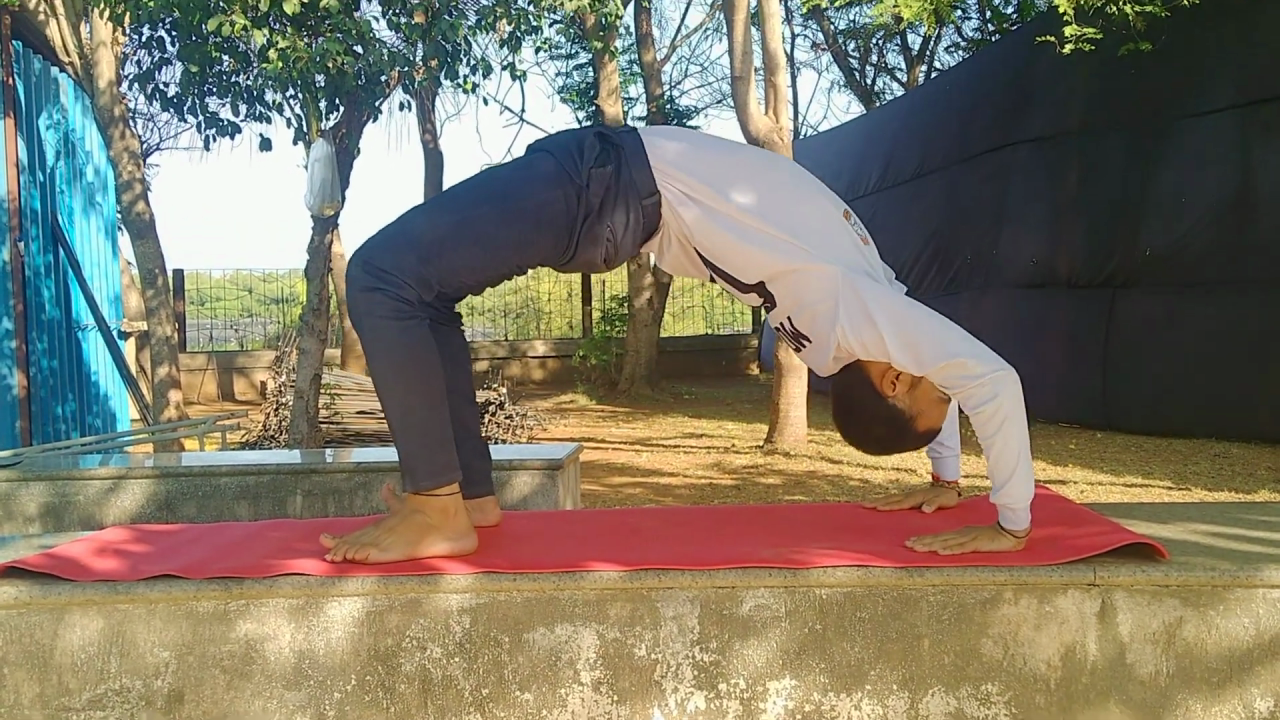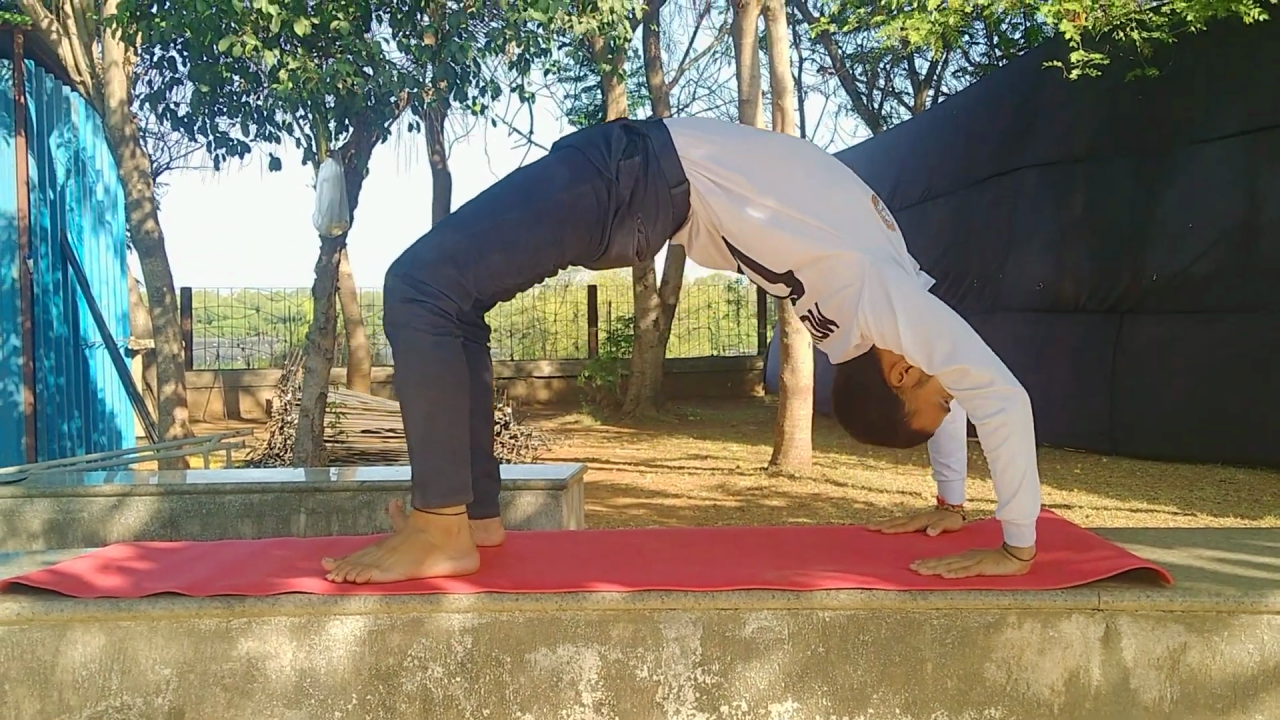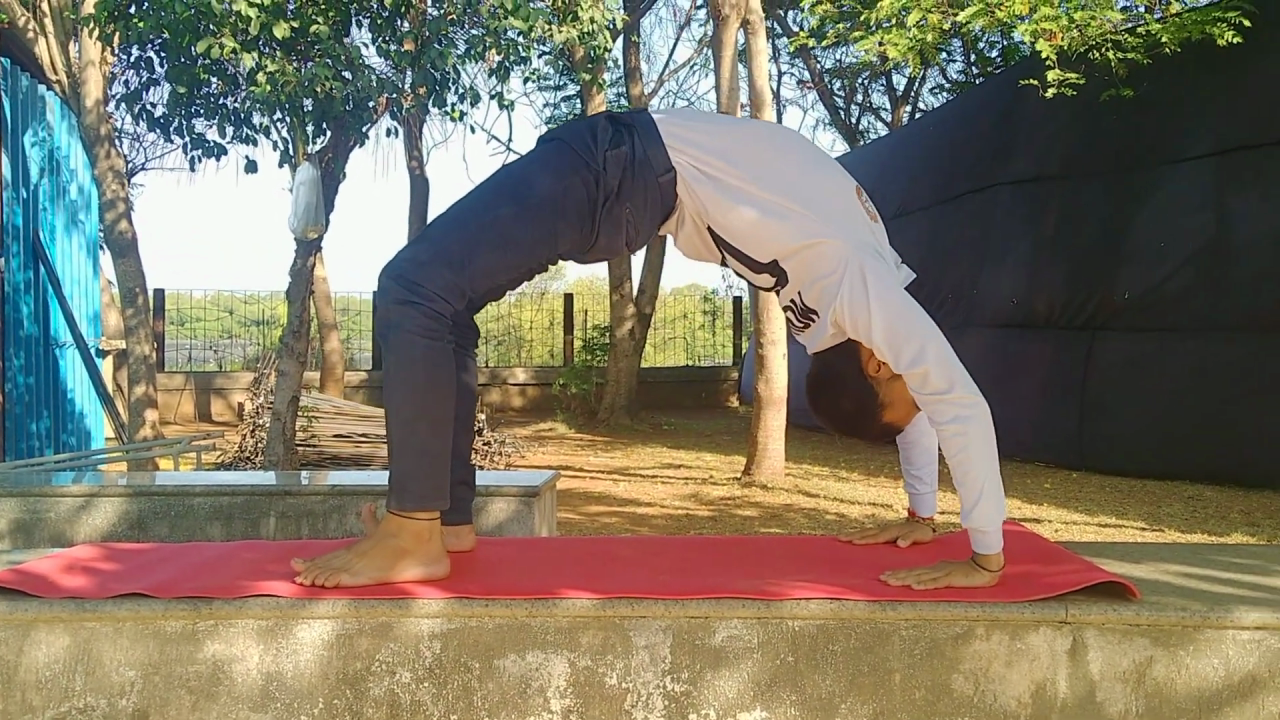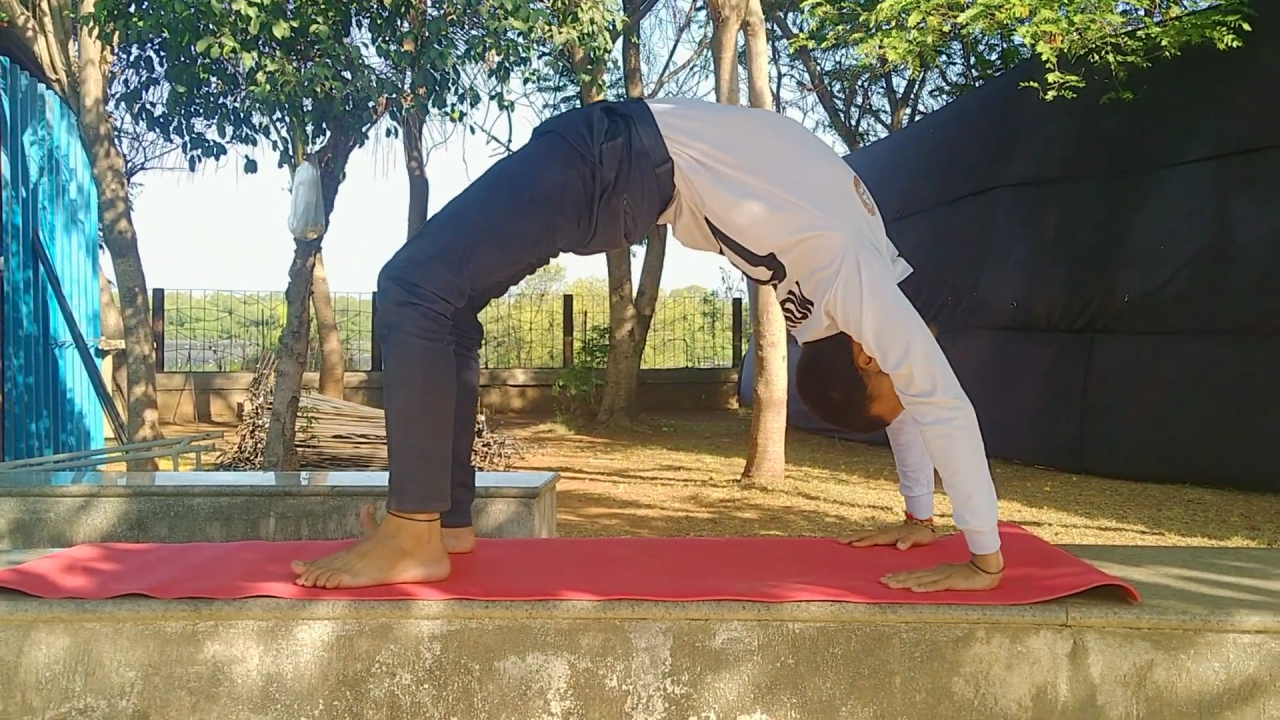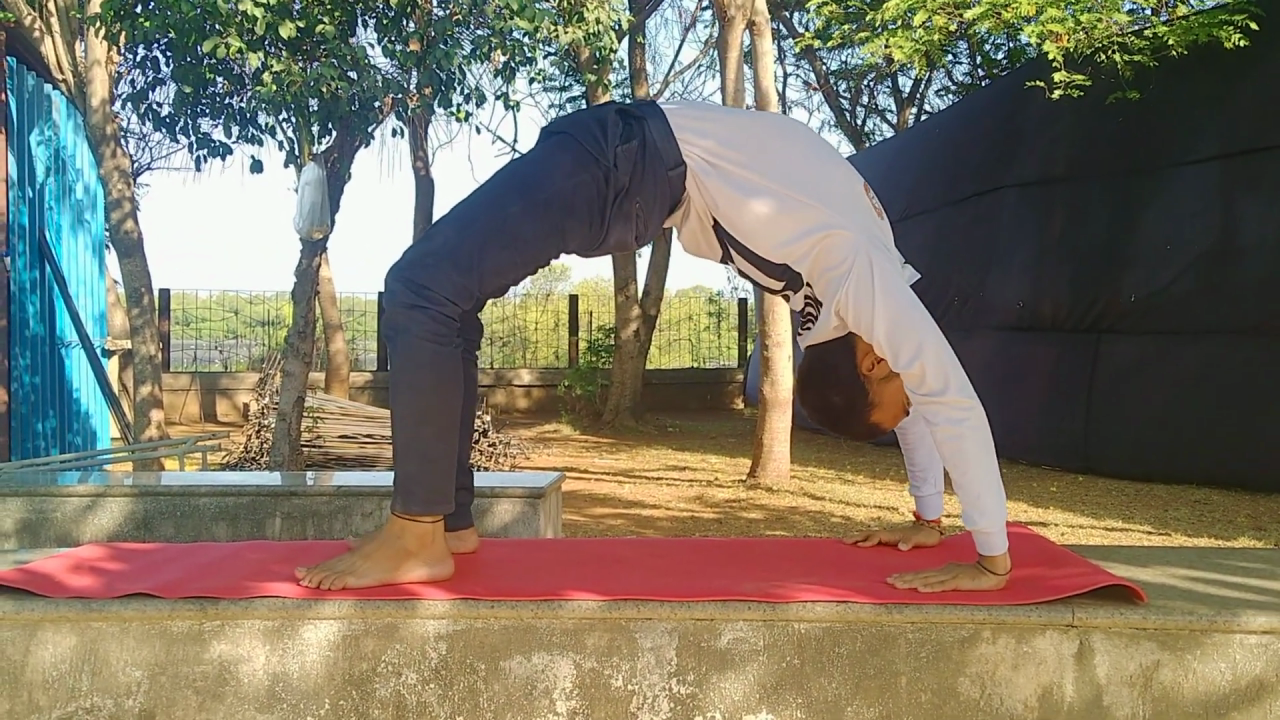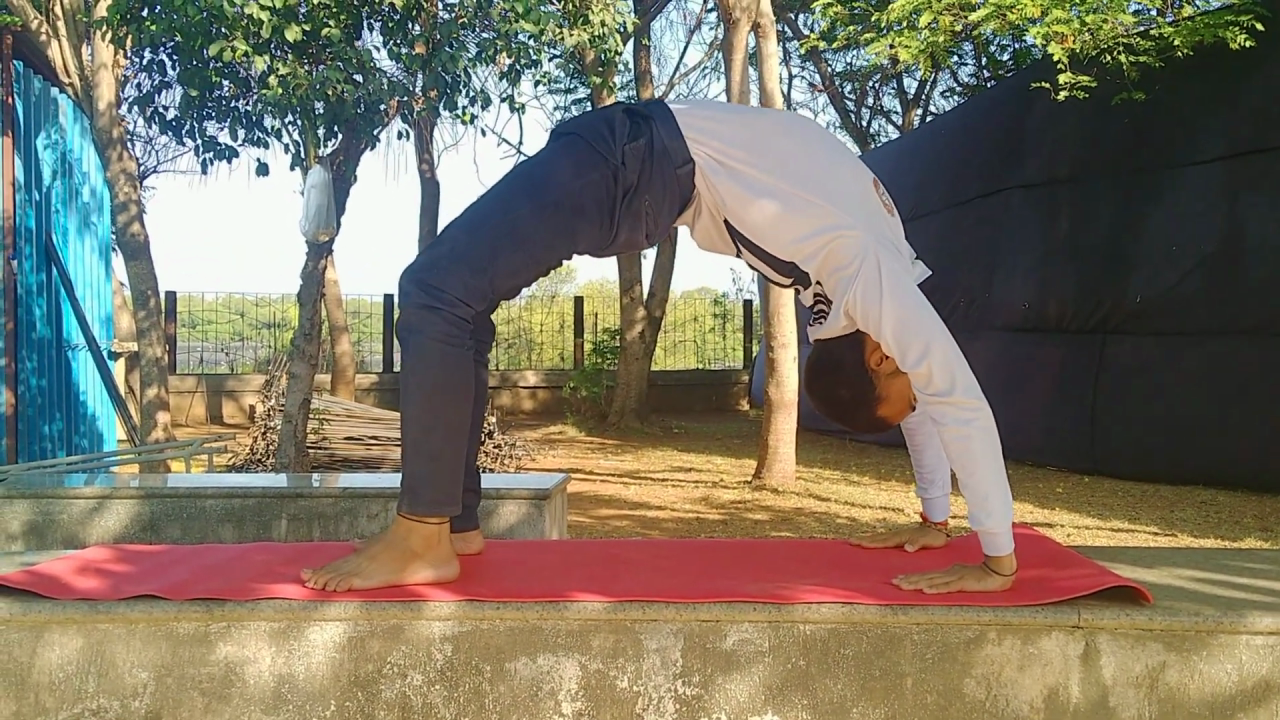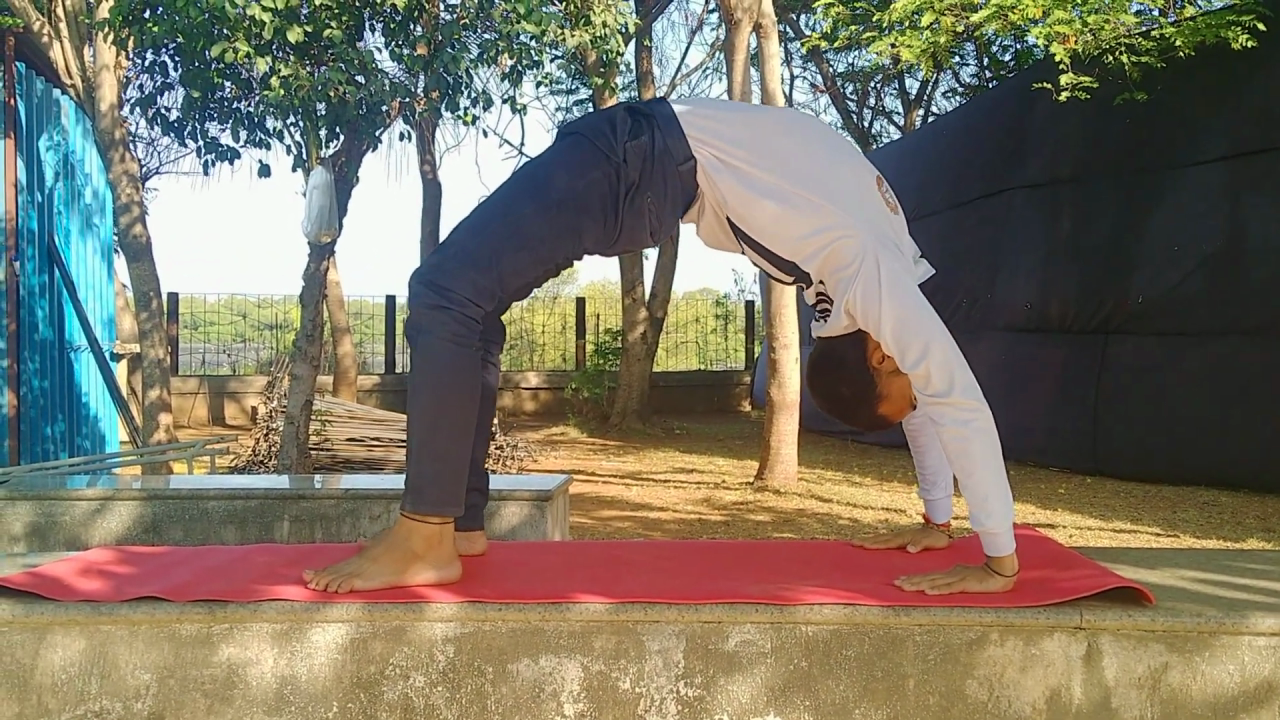
dt=0.3s
person 1, frame 1
left shoulder: (856, 320)
right shoulder: (853, 317)
right elbow: (990, 379)
left wrist: (981, 504)
left hip: (631, 187)
right hip: (621, 179)
person 1, frame 2
left shoulder: (881, 305)
right shoulder: (883, 303)
left elbow: (994, 395)
right elbow: (1003, 397)
left wrist: (950, 502)
right wrist: (996, 534)
left hip: (661, 181)
right hip: (647, 172)
person 1, frame 3
left shoulder: (863, 295)
right shoulder: (859, 293)
left elbow: (953, 402)
right elbow: (959, 404)
left wrist: (927, 522)
right wrist: (983, 557)
left hip: (642, 177)
right hip: (629, 166)
person 1, frame 4
left shoulder: (861, 275)
right shoulder: (856, 284)
left elbow: (926, 400)
right elbow: (942, 404)
left wrist: (919, 517)
right wrist: (982, 560)
left hip: (638, 166)
right hip: (623, 157)
person 1, frame 5
left shoulder: (871, 287)
right shoulder: (866, 287)
left elbow: (929, 397)
right elbow: (952, 404)
left wrist: (927, 519)
right wrist: (990, 558)
left hip: (647, 167)
right hip: (634, 157)
person 1, frame 6
left shoulder: (879, 283)
right shoulder: (877, 286)
left elbow: (934, 398)
right elbow: (960, 403)
left wrist: (934, 520)
right wrist: (996, 562)
left hip: (659, 165)
right hip: (643, 157)
person 1, frame 7
left shoulder: (885, 279)
right shoulder: (877, 282)
left elbow: (937, 396)
right elbow: (958, 403)
left wrist: (937, 521)
right wrist: (998, 560)
left hip: (664, 165)
right hip: (651, 155)
